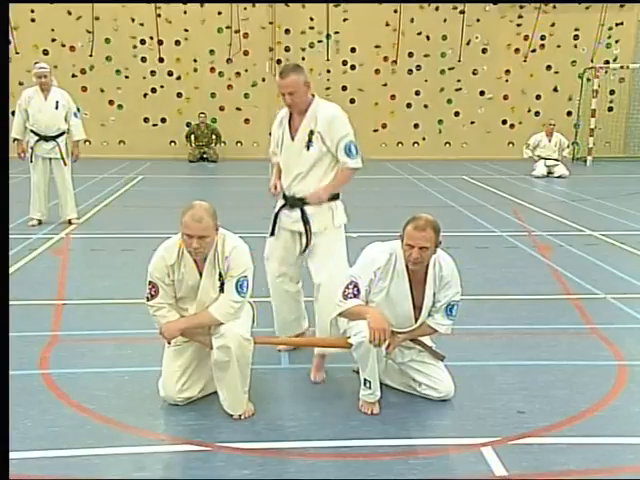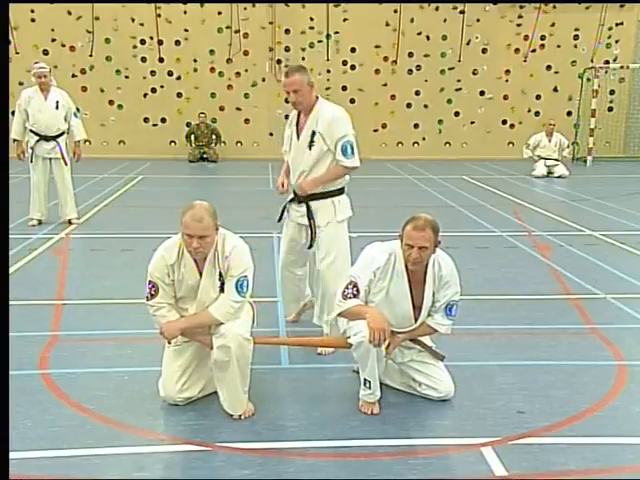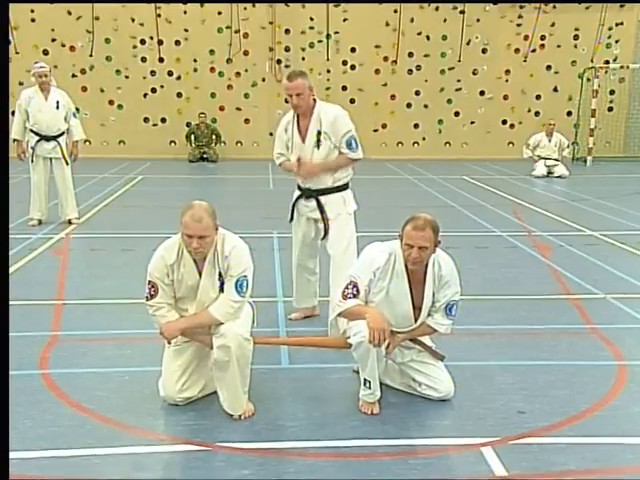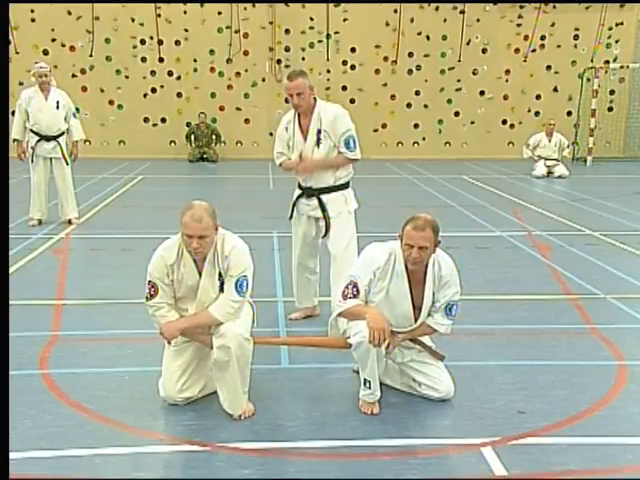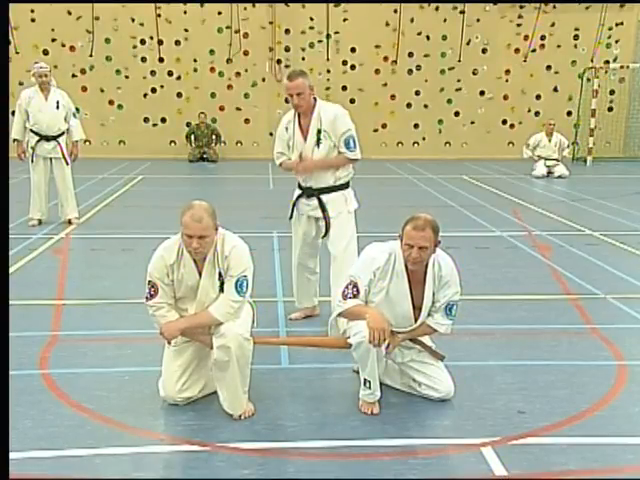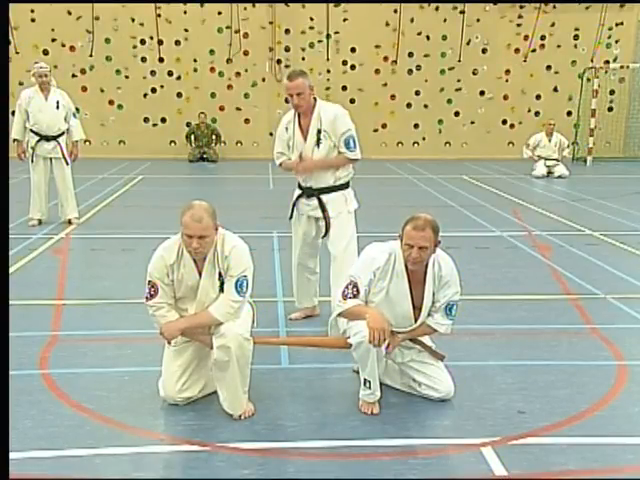
dt=0.3s
person 1, frame 1
left shoulder: (331, 116)
right shoulder: (281, 118)
left elbow: (352, 163)
left wrist: (325, 189)
right wrist: (276, 177)
left hip: (323, 213)
right hip: (289, 210)
left knee: (329, 279)
right knee: (279, 273)
left ankle: (322, 351)
right ankle: (293, 328)
person 1, frame 2
left shoulder: (334, 116)
right shoulder: (293, 118)
left elbow: (349, 163)
left wrist: (315, 182)
right wrist: (284, 174)
left hip: (327, 206)
right hip: (298, 205)
left knee: (331, 270)
right knee: (288, 260)
left ankle: (331, 330)
right ankle: (300, 300)
person 1, frame 3
left shoulder: (335, 115)
right shoulder: (286, 122)
left elbow: (353, 156)
right elbow: (281, 158)
left wrist: (318, 168)
right wrist: (294, 167)
left hip: (335, 201)
right hip: (305, 199)
left knee: (342, 258)
right knee: (303, 256)
right ankle: (308, 304)
person 1, frame 4
left shoulder: (335, 114)
right shoulder: (287, 122)
left elbow: (352, 155)
right elbow: (281, 158)
left wrist: (315, 164)
right wrist: (296, 165)
left hip: (336, 199)
right hip: (305, 198)
left knee: (343, 257)
right knee: (303, 255)
right ankle: (308, 304)
person 1, frame 5
left shoulder: (335, 114)
right shoulder: (287, 122)
left elbow: (352, 155)
right elbow: (281, 158)
left wrist: (315, 164)
right wrist: (295, 164)
left hip: (336, 199)
right hip: (305, 198)
left knee: (343, 256)
right knee: (303, 255)
right ankle: (308, 304)
person 1, frame 6
left shoulder: (335, 114)
right shoulder: (287, 122)
left elbow: (351, 156)
right elbow: (281, 159)
left wrist: (315, 164)
right wrist: (295, 164)
left hip: (336, 199)
right hip: (305, 198)
left knee: (343, 256)
right knee: (303, 255)
right ankle: (308, 304)
person 2, frame 1
left shoulder: (235, 250)
right shoulder: (164, 256)
left elbow: (231, 305)
right elbow: (160, 308)
left wrist: (181, 324)
right wrist: (206, 340)
left hip: (227, 315)
right hip: (185, 329)
left knee: (233, 338)
right knee: (173, 393)
left ankle: (237, 399)
right ankle: (214, 364)
person 2, frame 2
left shoulder: (236, 250)
right shoulder: (165, 255)
left elbow: (231, 305)
right elbow: (160, 308)
left wrist: (181, 324)
right wrist: (205, 340)
left hip: (227, 315)
right hip: (185, 329)
left knee: (233, 338)
right knee: (173, 394)
left ankle: (238, 400)
right ankle: (213, 364)
person 2, frame 3
left shoulder: (235, 249)
right shoulder: (164, 255)
left elbow: (230, 305)
right elbow: (159, 308)
left wrist: (182, 323)
right wrist: (205, 339)
left hip: (227, 314)
right hip: (185, 327)
left knee: (233, 338)
right knee: (173, 394)
left ankle: (238, 399)
right ankle: (215, 364)
person 2, frame 4
left shoulder: (235, 250)
right shoulder: (164, 256)
left elbow: (231, 305)
right elbow: (159, 308)
left wrist: (181, 324)
right wrist: (205, 340)
left hip: (227, 314)
right hip: (185, 328)
left knee: (233, 338)
right knee: (173, 393)
left ankle: (238, 400)
right ankle: (216, 366)
person 2, frame 5
left shoulder: (235, 250)
right shoulder: (164, 255)
left elbow: (230, 305)
right elbow: (159, 308)
left wrist: (181, 324)
right wrist: (206, 339)
left hip: (227, 314)
right hip: (185, 328)
left knee: (232, 337)
right knee: (173, 394)
left ankle: (238, 399)
right ankle: (215, 364)
person 2, frame 6
left shoulder: (235, 249)
right shoulder: (165, 255)
left elbow: (231, 305)
right elbow: (159, 308)
left wrist: (182, 324)
right wrist: (205, 340)
left hip: (227, 314)
right hip: (185, 326)
left knee: (233, 338)
right knee: (173, 394)
left ankle: (238, 399)
right ankle: (218, 368)
person 3, frame 1
left shoulder: (446, 268)
right shoulder: (377, 256)
left elbow: (441, 320)
right elbow: (344, 304)
left wrist: (402, 337)
right wrist: (371, 312)
left hip: (411, 339)
right hip: (370, 325)
left knee: (443, 390)
right knee: (366, 334)
left ankle: (378, 368)
right ankle: (369, 393)
person 3, frame 2
left shoulder: (445, 268)
right shoulder: (376, 256)
left elbow: (441, 320)
right elbow: (343, 304)
left wrist: (402, 337)
right wrist: (371, 313)
left hip: (410, 338)
right hip: (371, 325)
left knee: (443, 390)
right knee: (366, 334)
left ankle: (378, 368)
right ankle: (369, 393)
person 3, frame 3
left shoulder: (445, 268)
right shoulder: (376, 256)
left elbow: (441, 320)
right elbow: (344, 304)
left wrist: (402, 336)
right wrist: (370, 312)
left hip: (411, 339)
right hip: (370, 324)
left knee: (443, 390)
right knee: (366, 334)
left ankle: (378, 368)
right ankle: (369, 393)
person 3, frame 4
left shoulder: (445, 268)
right shoulder: (376, 256)
left elbow: (440, 320)
right elbow: (344, 304)
left wrist: (402, 337)
right wrist: (370, 313)
left hip: (410, 338)
right hip: (369, 324)
left knee: (443, 390)
right knee: (366, 334)
left ankle: (376, 369)
right ankle: (369, 393)
person 3, frame 5
left shoulder: (445, 268)
right shoulder: (376, 256)
left elbow: (441, 320)
right elbow: (344, 304)
left wrist: (402, 336)
right wrist: (371, 313)
left hip: (411, 338)
right hip: (369, 323)
left knee: (443, 390)
right knee: (366, 334)
left ankle: (378, 368)
right ankle: (369, 393)
person 3, frame 6
left shoulder: (445, 268)
right shoulder: (376, 256)
left elbow: (440, 320)
right elbow: (344, 304)
left wrist: (402, 336)
right wrist: (371, 313)
left hip: (410, 338)
right hip: (370, 324)
left knee: (443, 390)
right knee: (366, 334)
left ankle: (377, 369)
right ankle: (369, 393)
person 4, frame 1
left shoulder: (63, 95)
right shoulder: (27, 95)
left elbow: (74, 119)
right elbow: (20, 119)
left wrist: (75, 144)
right wrist: (19, 142)
left hip: (58, 143)
right hip: (37, 143)
left knee: (64, 180)
right knee: (38, 181)
left ankle: (70, 214)
right ankle: (37, 215)
person 4, frame 2
left shoulder: (62, 95)
right shoulder: (26, 95)
left elbow: (73, 119)
right elbow: (19, 120)
left wrist: (77, 144)
right wrist: (18, 143)
left hip: (58, 143)
right hip: (36, 143)
left knee: (64, 180)
right knee: (38, 181)
left ankle: (70, 214)
right ankle: (37, 215)
person 4, frame 3
left shoulder: (62, 95)
right shoulder: (27, 95)
left elbow: (72, 120)
right elbow: (20, 120)
left wrist: (75, 144)
right wrist: (19, 144)
left hip: (59, 143)
right hip: (37, 143)
left knee: (65, 180)
right knee: (38, 181)
left ankle: (70, 214)
right ankle: (37, 215)
person 4, frame 4
left shoulder: (62, 95)
right shoulder: (27, 95)
left elbow: (72, 119)
right elbow: (20, 120)
left wrist: (75, 144)
right wrist: (19, 144)
left hip: (58, 143)
right hip: (37, 143)
left knee: (65, 180)
right knee: (38, 181)
left ankle: (70, 214)
right ankle: (37, 215)
person 4, frame 5
left shoulder: (62, 95)
right shoulder: (27, 95)
left elbow: (72, 119)
right elbow: (20, 120)
left wrist: (75, 144)
right wrist: (19, 144)
left hip: (58, 143)
right hip: (37, 143)
left knee: (65, 180)
right knee: (38, 181)
left ankle: (70, 214)
right ankle: (37, 215)
person 4, frame 6
left shoulder: (61, 95)
right shoulder: (27, 95)
left elbow: (72, 120)
right elbow: (20, 121)
left wrist: (75, 144)
right wrist: (19, 144)
left hip: (58, 143)
right hip: (37, 143)
left knee: (65, 180)
right knee: (38, 181)
left ankle: (70, 214)
right ankle: (36, 215)
